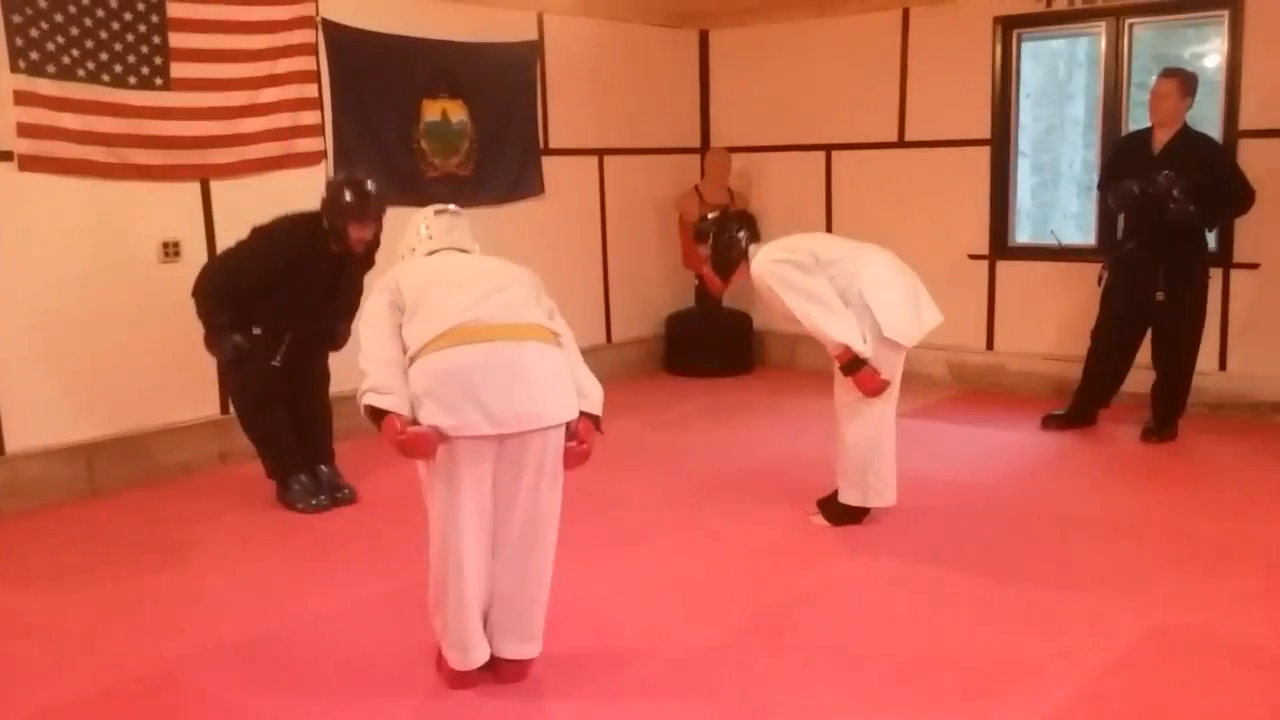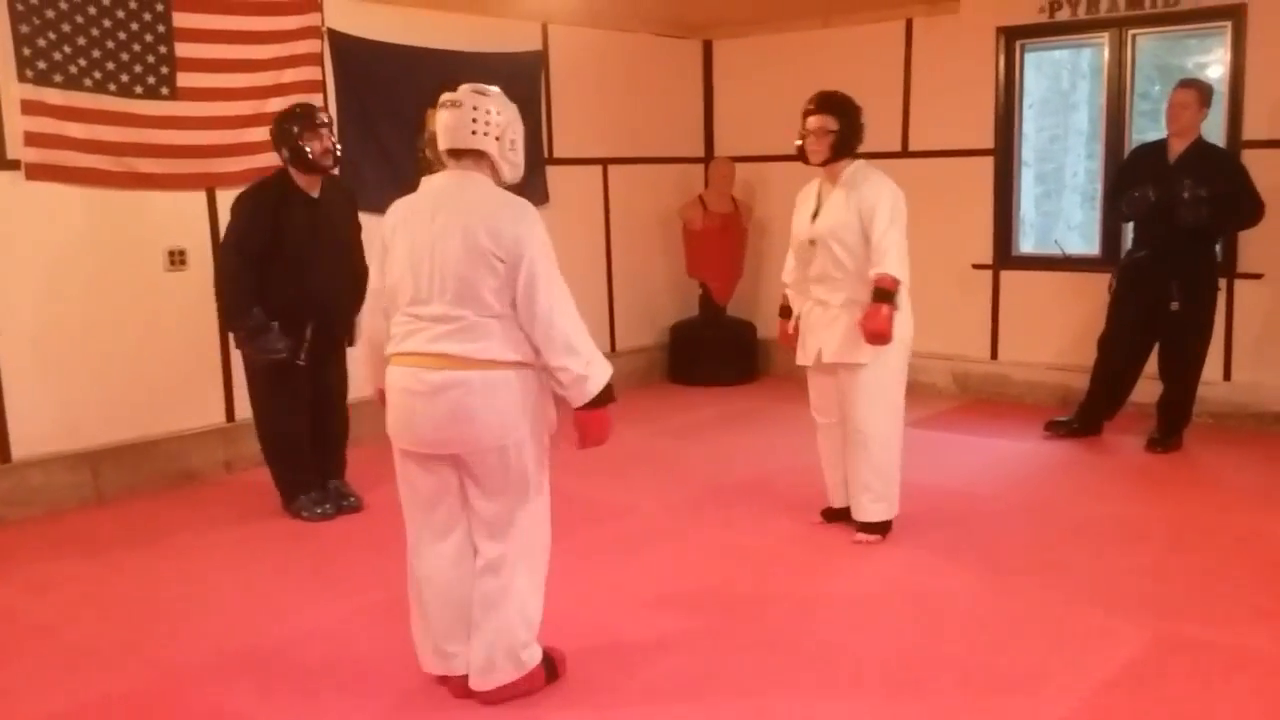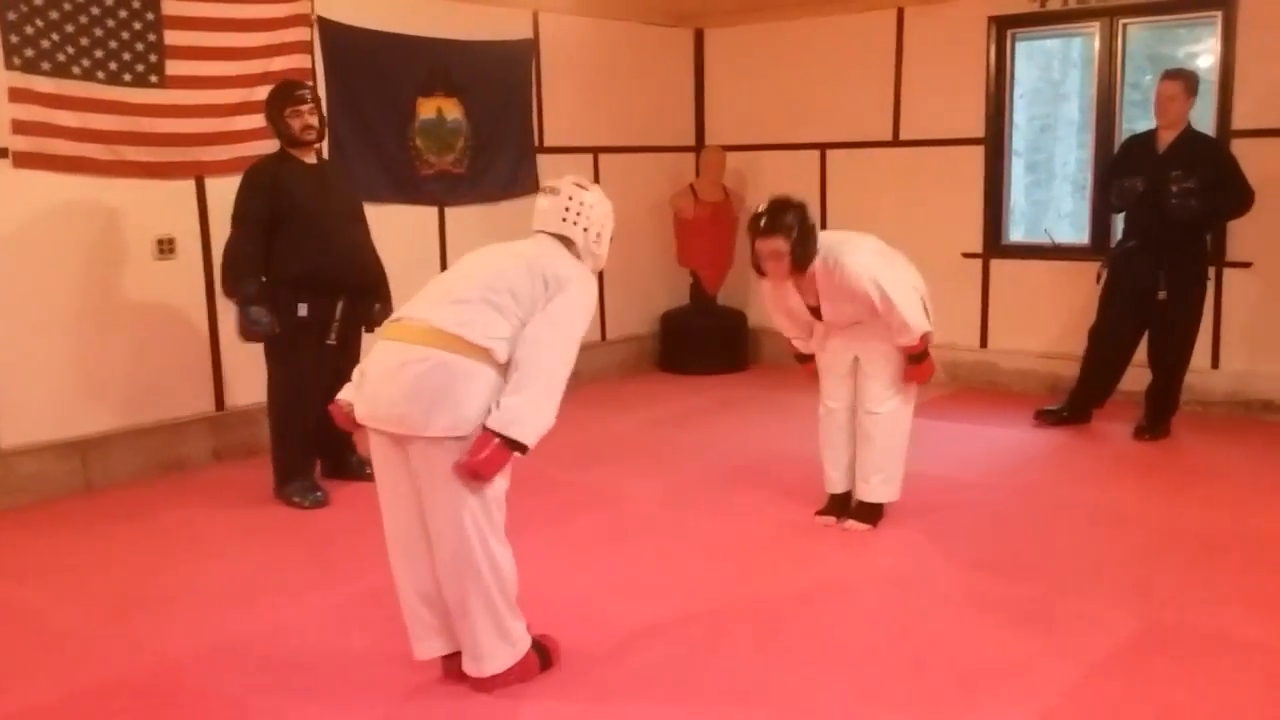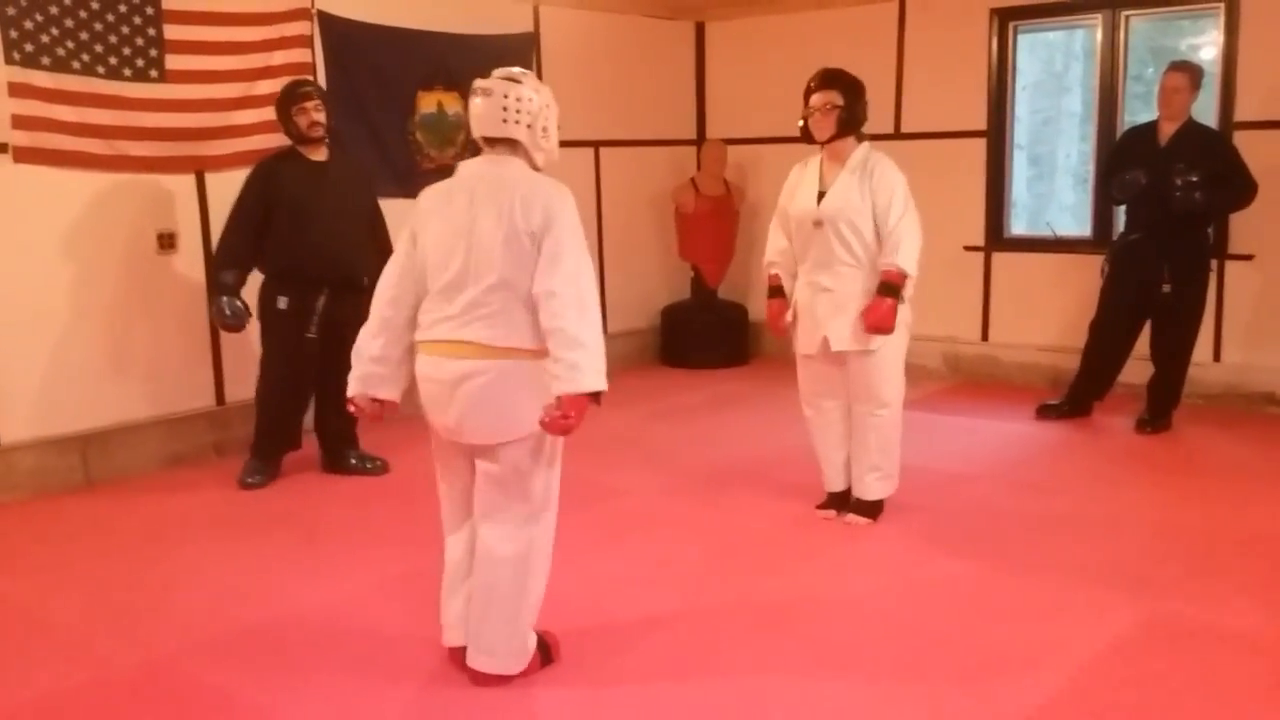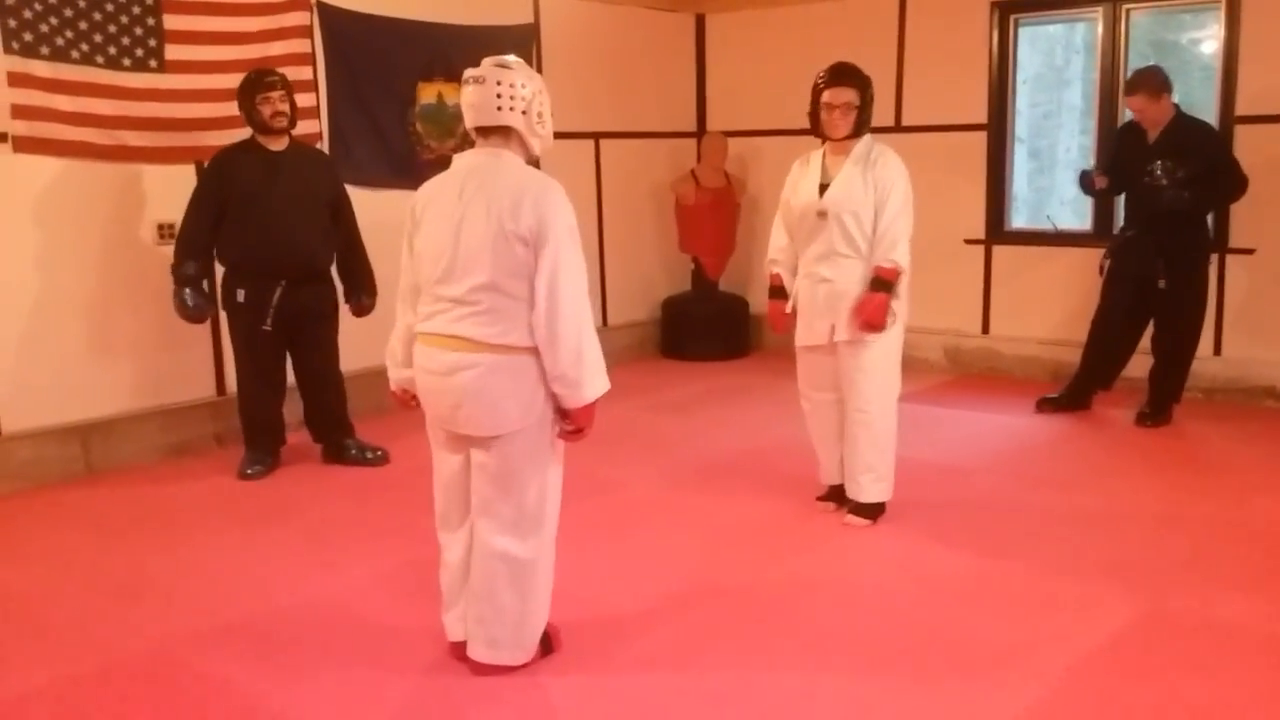
dt=1s
person 1, frame 1
left shoulder: (395, 280)
right shoulder: (514, 273)
left elbow: (380, 349)
right elbow: (564, 342)
left wrist: (392, 415)
right wrist: (585, 413)
left hip: (449, 380)
right hip: (534, 376)
left knee: (459, 523)
right knee: (525, 522)
left ankle: (462, 654)
right ankle: (514, 649)
person 1, frame 2
left shoulder: (401, 215)
right shoulder: (512, 216)
left elbow: (379, 314)
right elbow: (549, 317)
left wrist: (387, 374)
right wrist: (589, 394)
left hip: (414, 392)
right hip: (495, 394)
left knee: (438, 535)
right knee: (507, 534)
left ankle: (451, 661)
right ankle: (504, 664)
person 1, frame 3
left shoulder: (497, 256)
right shoulder: (575, 278)
right elbow: (541, 359)
left wrist: (355, 391)
right wrist: (507, 435)
left hip: (390, 368)
right hip: (451, 382)
left knee: (414, 525)
right knee: (469, 524)
left ankle: (451, 646)
right ankle: (497, 656)
person 1, frame 4
left shoulder: (433, 199)
right shoulder: (546, 198)
left elbow: (395, 295)
right elbow: (565, 294)
left wrist: (372, 378)
right wrist: (576, 384)
left hip: (443, 374)
right hip: (512, 380)
left knee: (463, 516)
right knee: (515, 518)
left ankle: (464, 633)
right ankle: (502, 650)
person 1, frame 5
left shoulder: (431, 194)
right shoulder: (539, 194)
left elbow: (411, 294)
right elbow: (560, 305)
left wrist: (405, 368)
right wrist: (578, 390)
left hip: (441, 370)
right hip: (509, 377)
left knee: (459, 509)
right knee: (514, 514)
left ankle: (465, 626)
right ankle: (504, 640)
person 2, frame 1
left shoulder: (766, 269)
right shoulder: (773, 258)
left elbow: (823, 316)
left wrist: (855, 367)
right wrist: (852, 363)
left hip: (878, 302)
right hip: (881, 294)
left knee: (862, 407)
right knee: (857, 405)
left ankle: (855, 500)
right ankle: (855, 491)
person 2, frame 2
left shoulder: (874, 187)
right shoulder: (809, 193)
left elbow: (889, 252)
right elbow: (799, 261)
left wrist: (883, 305)
right wrist: (790, 312)
left hip: (869, 316)
right hip: (824, 319)
left knee: (870, 418)
right knee: (828, 416)
left ankle: (876, 512)
right ankle: (844, 500)
person 2, frame 3
left shoulder: (853, 264)
right shoulder: (775, 278)
left elbow: (902, 308)
right elbow: (793, 322)
left wrist: (919, 357)
right wrist: (808, 356)
left hip: (890, 313)
right hip: (837, 326)
left knee: (880, 405)
right knee: (834, 402)
left ankle: (872, 498)
right ankle: (839, 492)
person 2, frame 4
left shoulder: (879, 171)
right shoulder: (801, 174)
left elbow: (904, 238)
right elbow: (781, 239)
left wrist: (888, 295)
right wrist: (777, 294)
left hip: (868, 304)
right hip: (814, 306)
left knee: (874, 400)
right knee: (821, 401)
left ankle: (871, 493)
right ankle: (838, 487)
person 2, frame 5
left shoulder: (884, 164)
right shoulder: (803, 168)
left elbow: (894, 235)
right elbow: (785, 235)
left wrist: (881, 292)
right wrist: (778, 292)
left hip: (867, 296)
right hip: (815, 299)
left knee: (868, 398)
right knee: (819, 395)
left ankle: (869, 493)
right ankle: (837, 481)
person 3, frame 1
left shoulder: (362, 247)
right shoulder: (285, 240)
right elbow: (214, 281)
left wrist: (340, 324)
right wrist: (221, 332)
left hip: (306, 331)
right hip: (254, 333)
left knee: (312, 393)
right knee: (261, 398)
left ankle: (322, 469)
right ankle: (292, 478)
person 3, frame 2
left shoulder: (340, 198)
right shoulder: (260, 201)
left elbow: (354, 261)
right elbow: (232, 269)
left wrist: (351, 313)
right wrist: (253, 329)
left hip: (327, 328)
right hip: (276, 330)
left knee: (331, 407)
right knee: (283, 414)
left ankle: (331, 481)
right ankle: (300, 490)
person 3, frame 3
left shoulder: (334, 176)
right shoulder: (265, 176)
left elbow: (360, 240)
right elbow: (245, 243)
left wrist: (377, 293)
right wrist: (249, 300)
left hip: (346, 304)
right hip: (296, 305)
left knee: (339, 388)
right knee: (296, 393)
left ankle: (339, 457)
right ankle: (293, 476)
person 3, frame 4
left shoulder: (351, 173)
right shoulder: (271, 173)
left elbow: (378, 238)
right elbow: (240, 234)
right wrist: (227, 290)
left hip: (347, 299)
right hip: (290, 299)
left knee: (341, 383)
right knee: (283, 383)
left ankle: (341, 450)
right ankle: (265, 457)
person 3, frame 5
left shoulder: (317, 163)
right shoulder: (227, 164)
left elbow: (345, 228)
right elbow: (198, 227)
left wrist: (360, 283)
right wrist: (189, 282)
left hip: (313, 290)
right hip: (252, 293)
left knee: (323, 372)
right knee: (258, 377)
left ankle: (339, 440)
right ankle: (261, 448)
person 4, frame 1
left shoulder: (1205, 150)
right shoulder: (1129, 146)
left elbow: (1241, 197)
right elbow: (1107, 186)
left wrist: (1197, 212)
right wrist: (1118, 195)
left hip: (1181, 262)
right hip: (1132, 257)
left knee: (1174, 345)
right knee: (1109, 335)
left ankle: (1165, 419)
right ankle: (1084, 408)
person 4, frame 2
left shoulder: (1220, 162)
right shoulder: (1142, 156)
left elbow: (1251, 210)
right elbow: (1113, 201)
left wrist: (1209, 215)
right wrist: (1131, 204)
left hip: (1191, 272)
right hip: (1142, 266)
left knee: (1181, 356)
right knee: (1116, 345)
left ankle: (1170, 429)
right ankle: (1089, 417)
person 4, frame 3
left shoulder: (1209, 152)
right shoulder: (1133, 147)
left elbow: (1241, 198)
right elbow: (1106, 190)
left wrist: (1198, 207)
right wrist: (1118, 196)
left hip: (1181, 262)
right hip: (1133, 255)
left knee: (1170, 345)
right knee: (1107, 334)
left ankle: (1158, 417)
right ankle: (1079, 405)
person 4, frame 4
left shoulder: (1211, 144)
right shoulder: (1133, 139)
left elbow: (1244, 190)
right elbow: (1108, 181)
left wrist: (1202, 199)
right wrist: (1120, 187)
left hip: (1183, 254)
right hip: (1134, 248)
left knee: (1172, 337)
right knee: (1108, 326)
left ankle: (1159, 410)
right ankle: (1079, 399)
person 4, frame 5
left shoulder: (1200, 137)
right shoulder: (1128, 135)
left elbow: (1233, 184)
left wrist: (1188, 199)
right wrist: (1101, 182)
left hip: (1181, 249)
right hip: (1135, 242)
left knee: (1174, 329)
right knee: (1111, 320)
left ankle: (1160, 403)
right ankle: (1080, 390)
